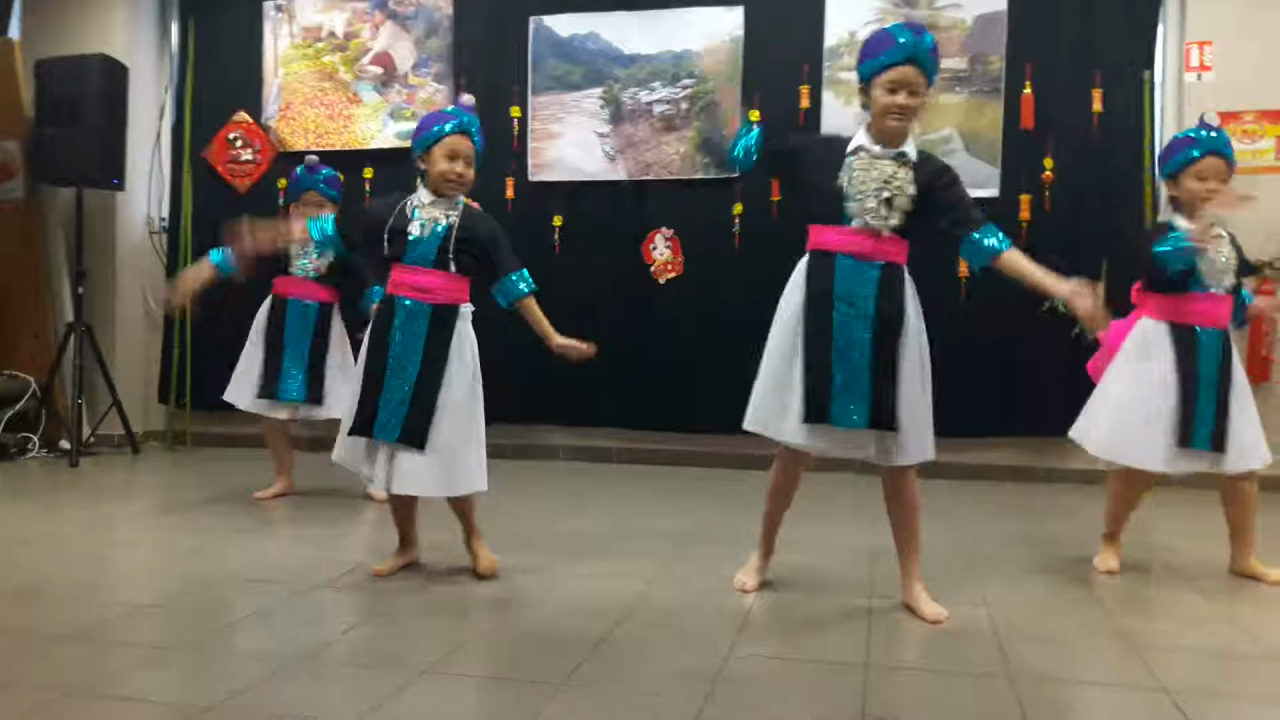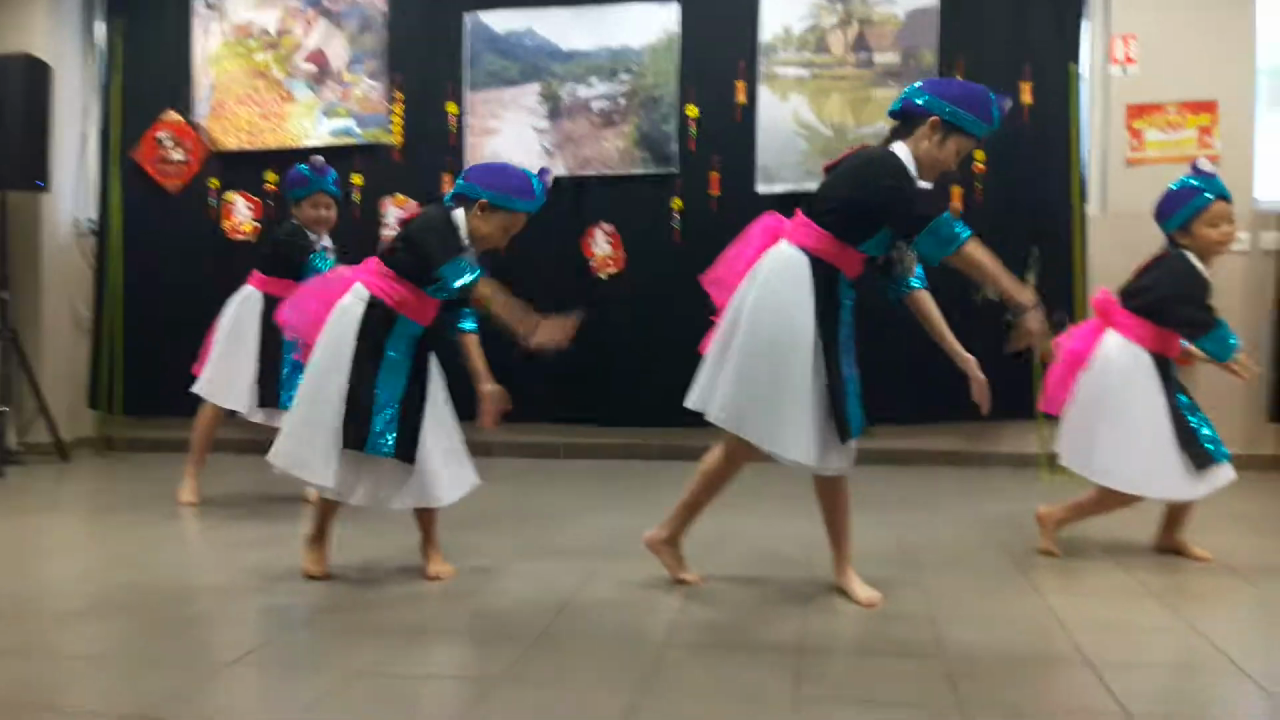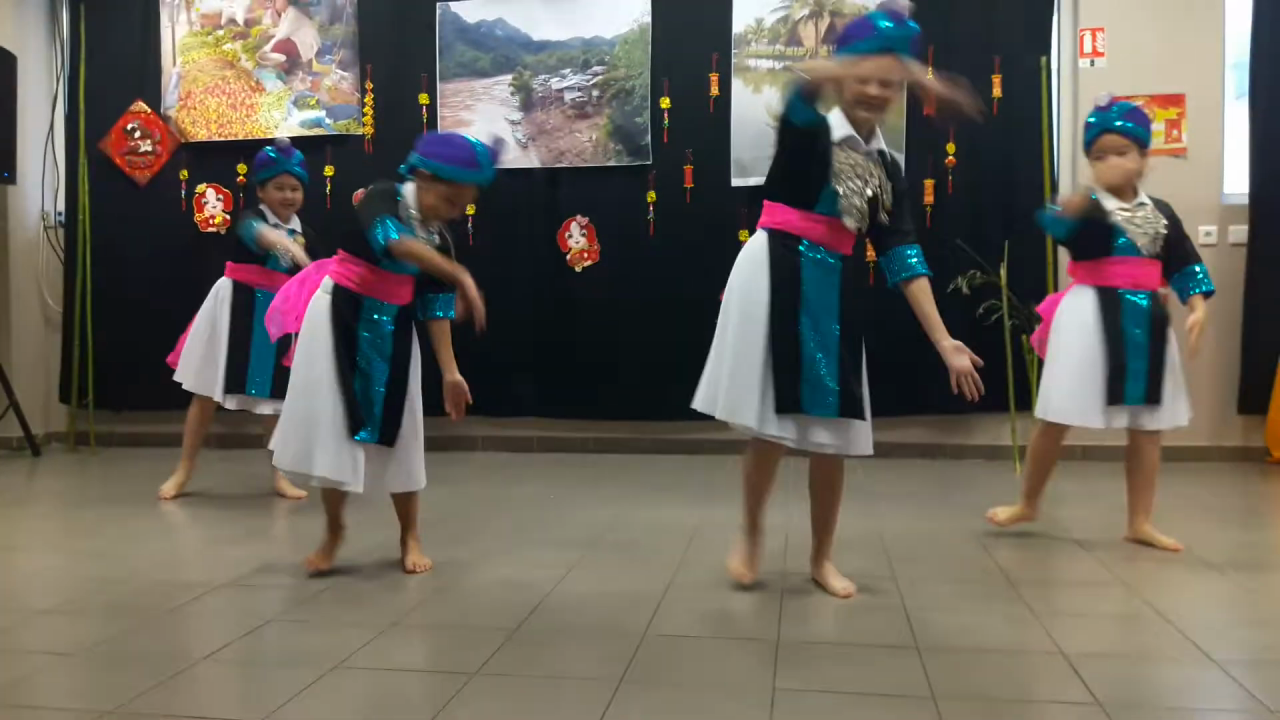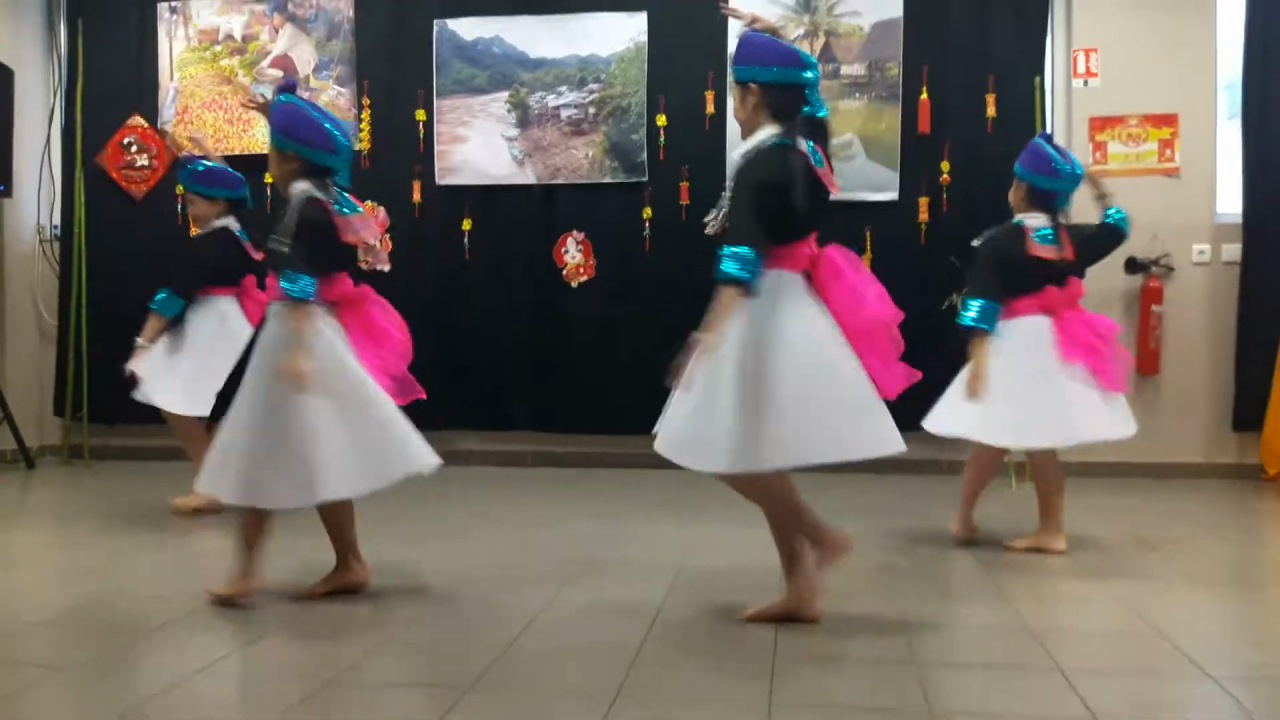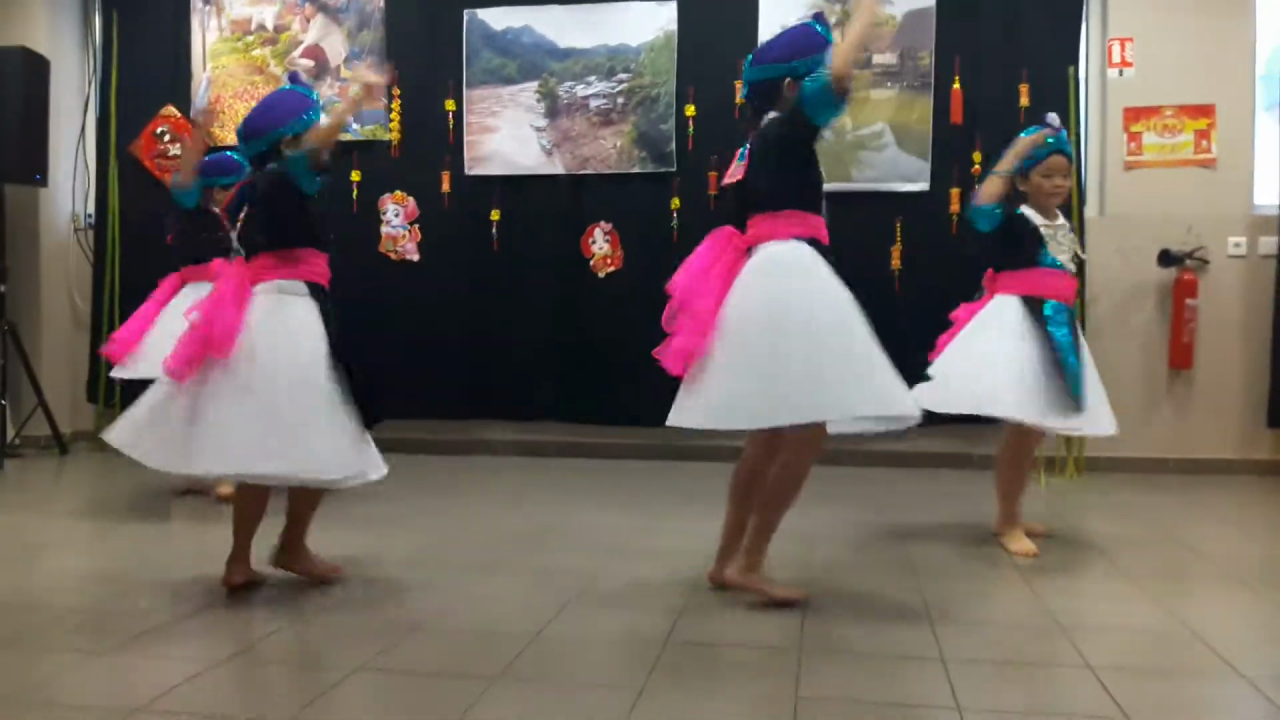
dt=0.5s
person 1, frame 1
left shoulder: (932, 175)
right shoulder: (826, 154)
left elbow: (982, 240)
right elbow: (751, 151)
left wrist: (1058, 286)
left hip: (888, 306)
right hip: (820, 297)
left knee: (897, 450)
right knee: (798, 440)
left ankle: (913, 583)
right ankle: (763, 551)
person 1, frame 2
left shoulder: (890, 179)
right shoulder: (882, 173)
left elbow: (905, 276)
right elbow: (953, 246)
right wrist: (1026, 302)
left hip: (819, 301)
right hip: (792, 294)
left knee: (828, 437)
right knee: (753, 433)
left ankle: (844, 568)
right ankle: (668, 533)
person 1, frame 3
left shoulder: (886, 170)
right shoulder: (806, 132)
left elbow: (904, 257)
right elbow: (810, 79)
left wrist: (942, 341)
right wrist: (919, 74)
left hip: (832, 289)
right hip: (776, 277)
left knee: (829, 432)
right knee: (773, 425)
left ankle: (820, 559)
right ankle: (751, 533)
person 1, frame 4
left shoulder: (759, 165)
right shoulder: (806, 153)
left elbow: (744, 254)
right elbow: (806, 100)
left wrist: (712, 332)
right wrist: (769, 39)
left hip: (772, 315)
right hip: (797, 305)
left knee: (739, 458)
right knee: (766, 455)
left ankle: (821, 538)
right ankle: (801, 587)
person 1, frame 5
left shoulder: (753, 152)
right shoulder: (789, 132)
left elbow: (728, 243)
right elbow: (839, 73)
left wrist: (693, 312)
left hip: (758, 283)
right hip: (789, 277)
left knee: (773, 434)
right knee: (805, 430)
left ankle: (729, 560)
right ankle: (747, 560)
person 2, frame 1
left shoulder: (478, 224)
right shoulder: (394, 210)
left elbow: (511, 282)
right elbow: (335, 230)
left wrist: (553, 339)
right wrist: (271, 234)
left hip: (444, 333)
right hip: (393, 327)
left knee: (441, 442)
right knee: (387, 440)
left ankle: (473, 536)
right ankle: (406, 544)
person 2, frame 2
left shoulder: (469, 253)
right shoulder: (435, 226)
left elbow: (463, 316)
right elbow: (471, 286)
left wrist: (483, 380)
right wrist: (528, 326)
left hip: (409, 343)
right hip: (365, 328)
left knee: (420, 447)
right knee: (347, 436)
left ankle: (431, 545)
right ankle: (318, 539)
person 2, frame 3
left shoulder: (438, 238)
right shoulder: (383, 198)
left elbow: (436, 303)
right elbow: (397, 243)
left wrist: (449, 369)
right wrist: (461, 275)
left hip: (391, 330)
right hip: (340, 318)
left knee: (395, 432)
right knee: (335, 426)
left ankle: (410, 536)
right ankle: (334, 529)
person 2, frame 4
left shoulder: (300, 214)
right shoulder: (341, 205)
left elbow: (298, 279)
right elbow: (325, 161)
left wrist: (297, 352)
right wrist: (285, 115)
left hip: (294, 332)
right hip: (338, 331)
left knee: (264, 453)
right knee: (321, 458)
left ankle: (247, 571)
right ankle: (349, 564)
person 2, frame 5
left shoulder: (268, 191)
right shoulder: (279, 182)
right elbow: (316, 147)
right wrist: (361, 95)
left hip: (263, 313)
right hip: (288, 312)
left knee: (263, 441)
right knee: (300, 440)
left ankle: (240, 560)
right ankle: (293, 548)
person 3, frame 1
left shoulder: (1227, 242)
right shoulder: (1168, 233)
left elbow: (1235, 304)
right elbow: (1174, 259)
right wrist: (1212, 218)
left hip: (1212, 355)
right hip: (1163, 351)
left knee: (1241, 462)
right knee: (1141, 459)
right ankle: (1110, 540)
person 3, frame 2
left shoulder: (1180, 270)
right shoulder: (1182, 274)
right elbow: (1205, 331)
left wrist: (1199, 355)
right wrist: (1236, 360)
left hip: (1145, 368)
right hip: (1128, 370)
left knee: (1198, 460)
right knee: (1138, 479)
left ankle: (1171, 533)
right ankle: (1056, 515)
person 3, frame 3
left shoulder: (1161, 212)
right shoulder: (1089, 208)
left elbow: (1187, 265)
right elbow: (1054, 224)
left wrist: (1197, 307)
right wrist: (1096, 185)
left hip: (1142, 321)
right hip: (1092, 319)
left knee: (1147, 426)
right knee: (1056, 421)
left ankle: (1139, 523)
right ankle: (1027, 503)
person 3, frame 4
left shoulder: (997, 239)
right shoulder: (1075, 238)
left elbow: (981, 301)
right elbow: (1116, 227)
left wrist: (978, 359)
right wrist: (1099, 188)
left hip: (1016, 344)
right hip: (1064, 340)
left knee: (990, 438)
right knee: (1041, 443)
left ankle: (963, 519)
right ankle: (1051, 530)
person 3, frame 5
left shoulder: (1066, 232)
right shoulder: (1012, 225)
right elbow: (983, 209)
right wrist: (1012, 157)
left hip: (1053, 330)
right hip: (1014, 328)
left knee: (1030, 430)
right knee: (1025, 428)
left ankle: (1010, 516)
right ankle: (1007, 523)
person 4, frame 1
left shoulder: (344, 250)
left elbow: (368, 287)
right elbow: (233, 256)
right wrist: (193, 277)
left hip: (323, 329)
right hip: (277, 325)
left knee: (343, 405)
right knee: (271, 408)
right ankle: (283, 478)
person 4, frame 2
left shoulder: (323, 245)
right shoulder: (287, 237)
right elbow: (321, 268)
right hip: (257, 317)
right knee: (219, 397)
right ankle: (191, 476)
person 4, frame 3
left shoulder: (304, 234)
right shoulder: (254, 218)
right elbow: (254, 232)
right wrist: (286, 246)
right hip: (235, 309)
left knee: (276, 395)
right knee: (206, 393)
left ankle: (279, 475)
right ankle: (182, 471)
person 4, frame 4
left shoulder: (208, 243)
right shoulder: (235, 235)
left elbow: (176, 290)
right elbow: (212, 196)
left wrist: (145, 341)
left hip: (209, 327)
right hip: (227, 323)
left knee: (177, 408)
right knee: (186, 410)
person 4, frame 5
left shoulder: (220, 225)
right shoulder: (197, 219)
right elbow: (183, 186)
right wrist: (195, 136)
right hip: (201, 307)
left ankle: (191, 474)
right ankle: (213, 476)
